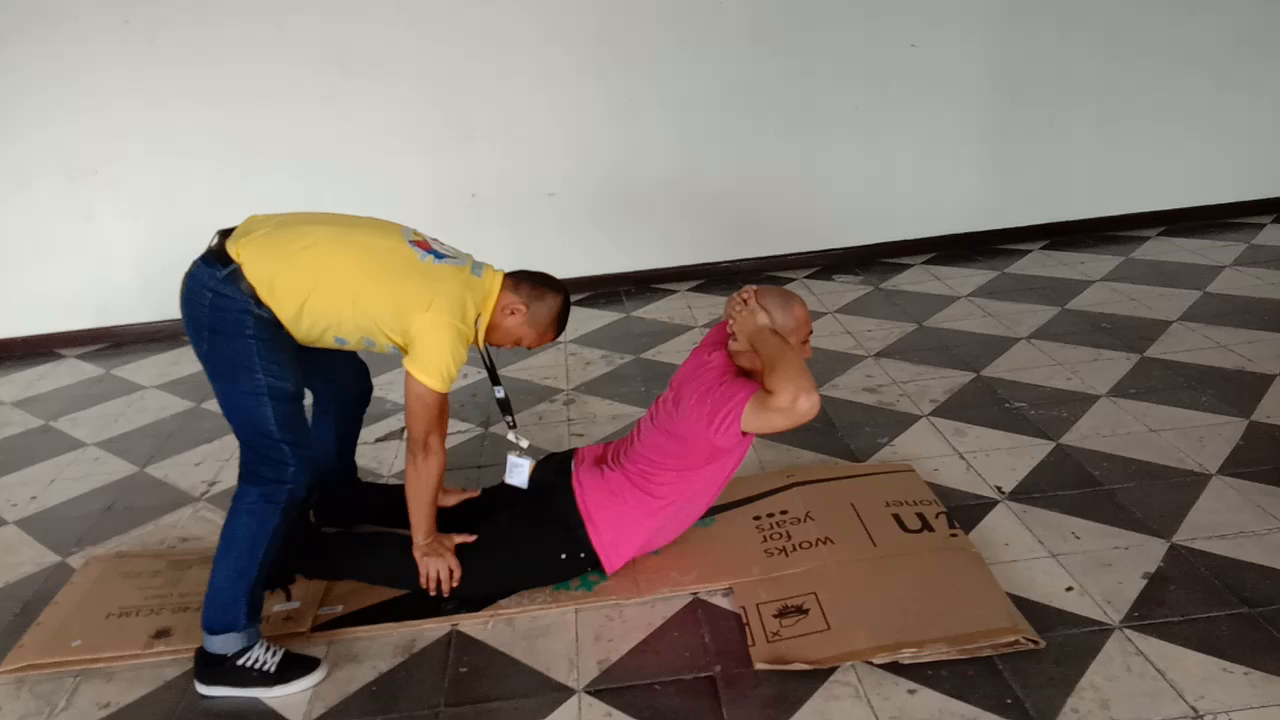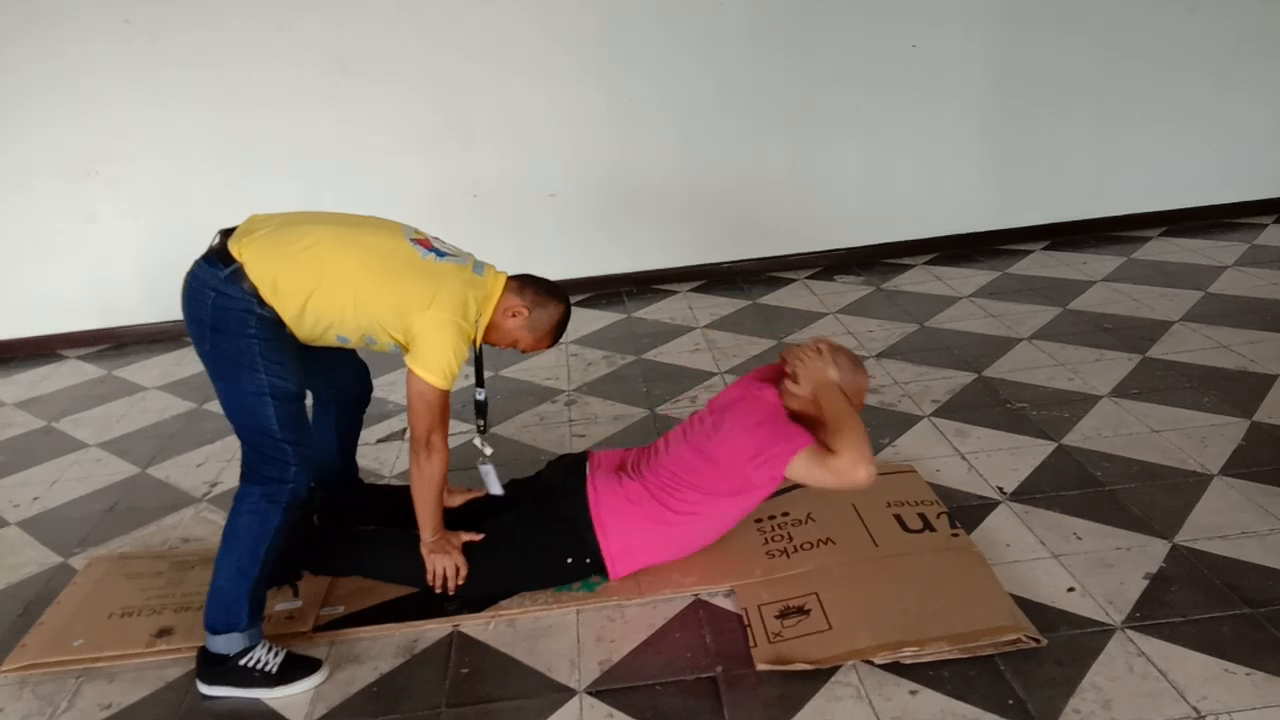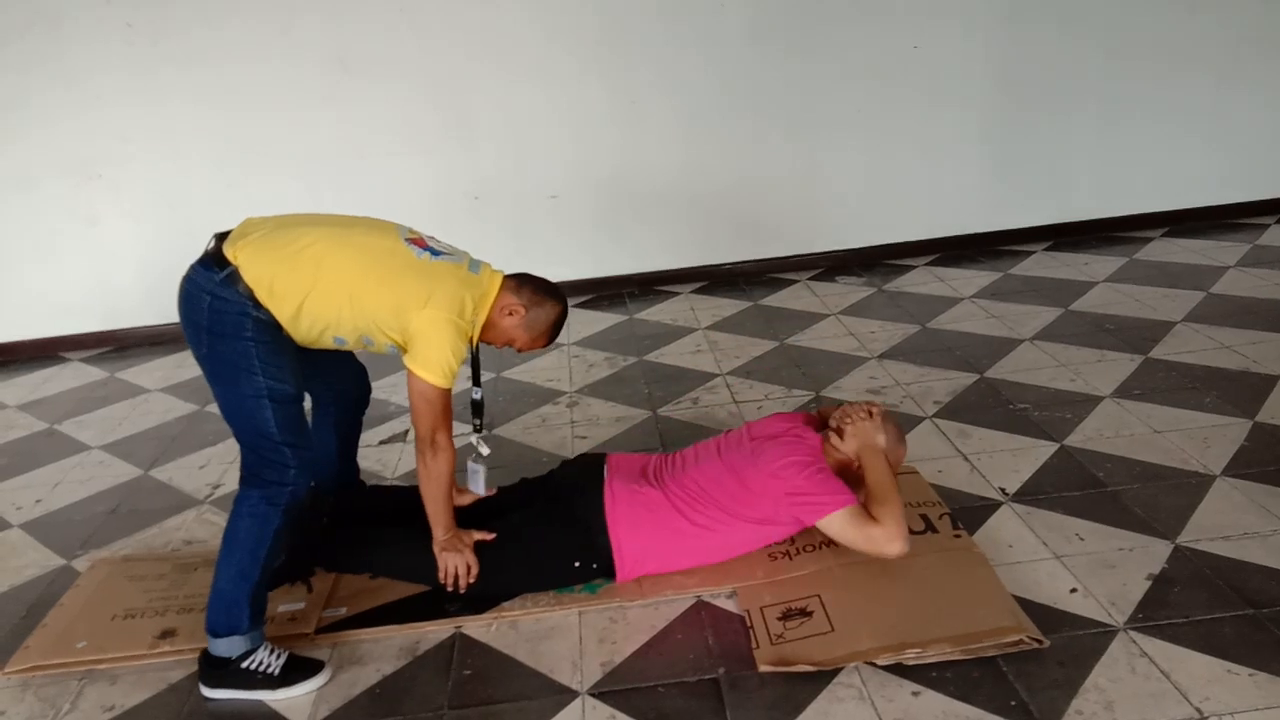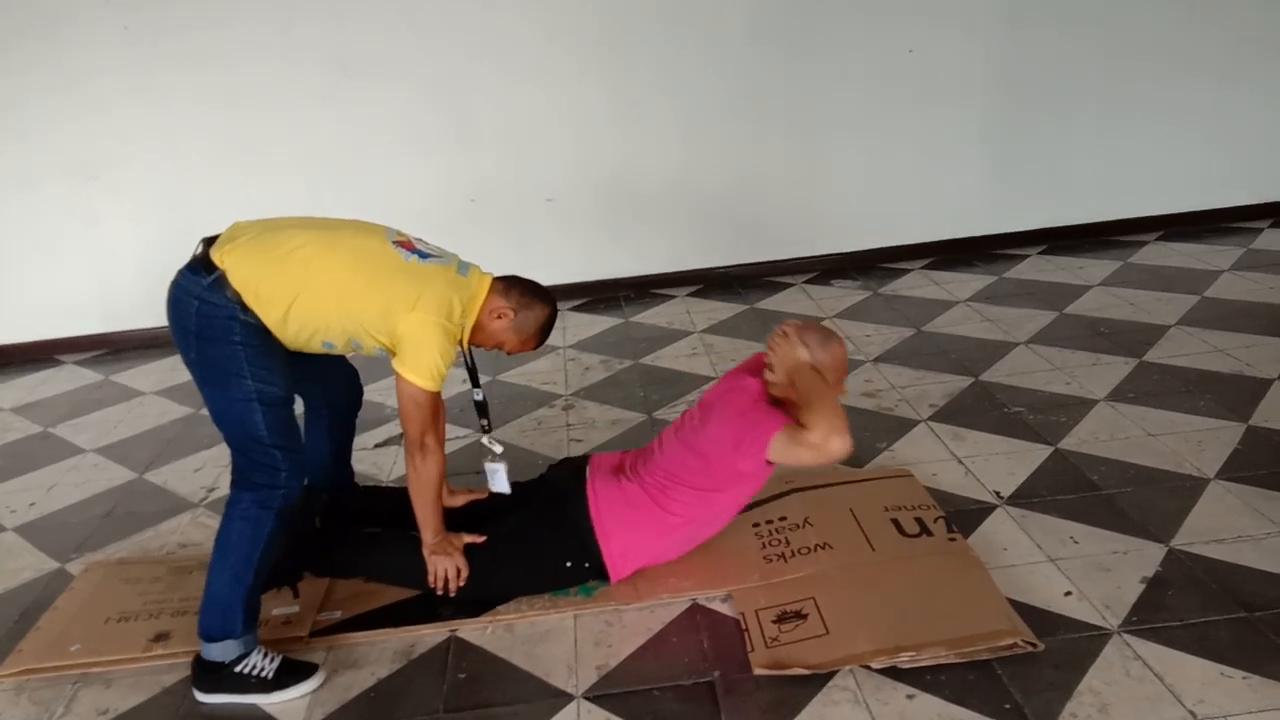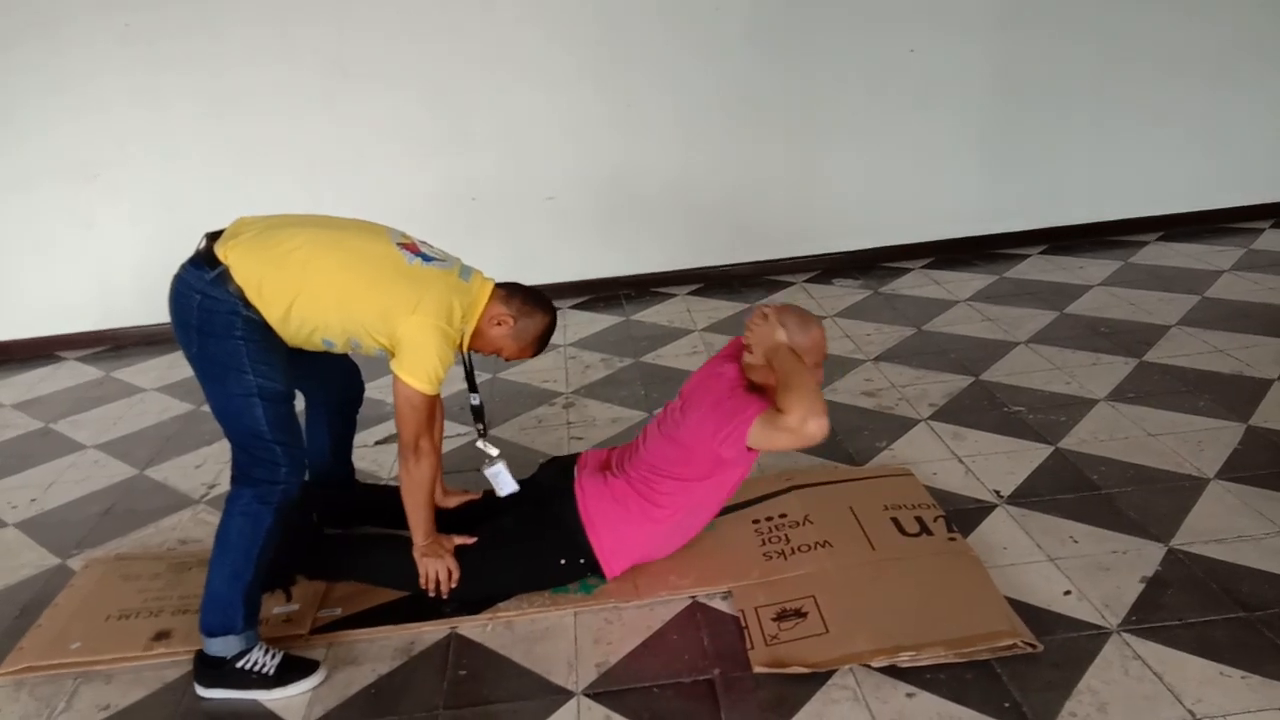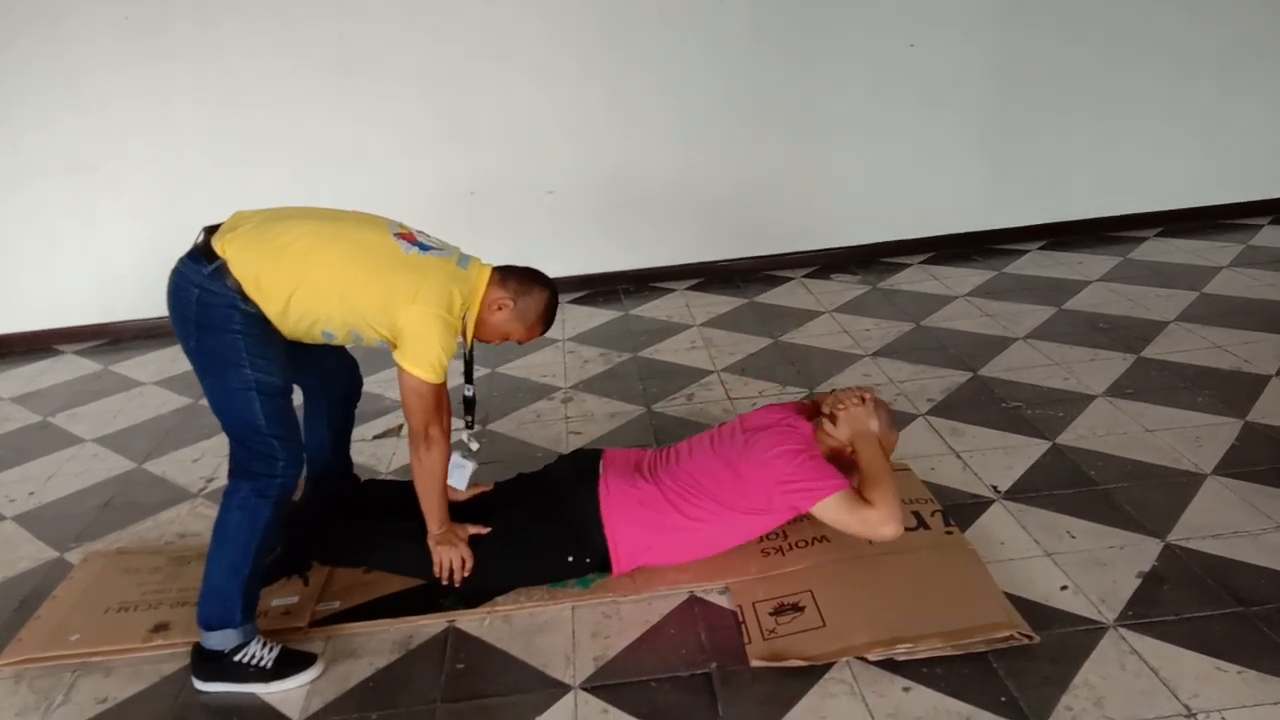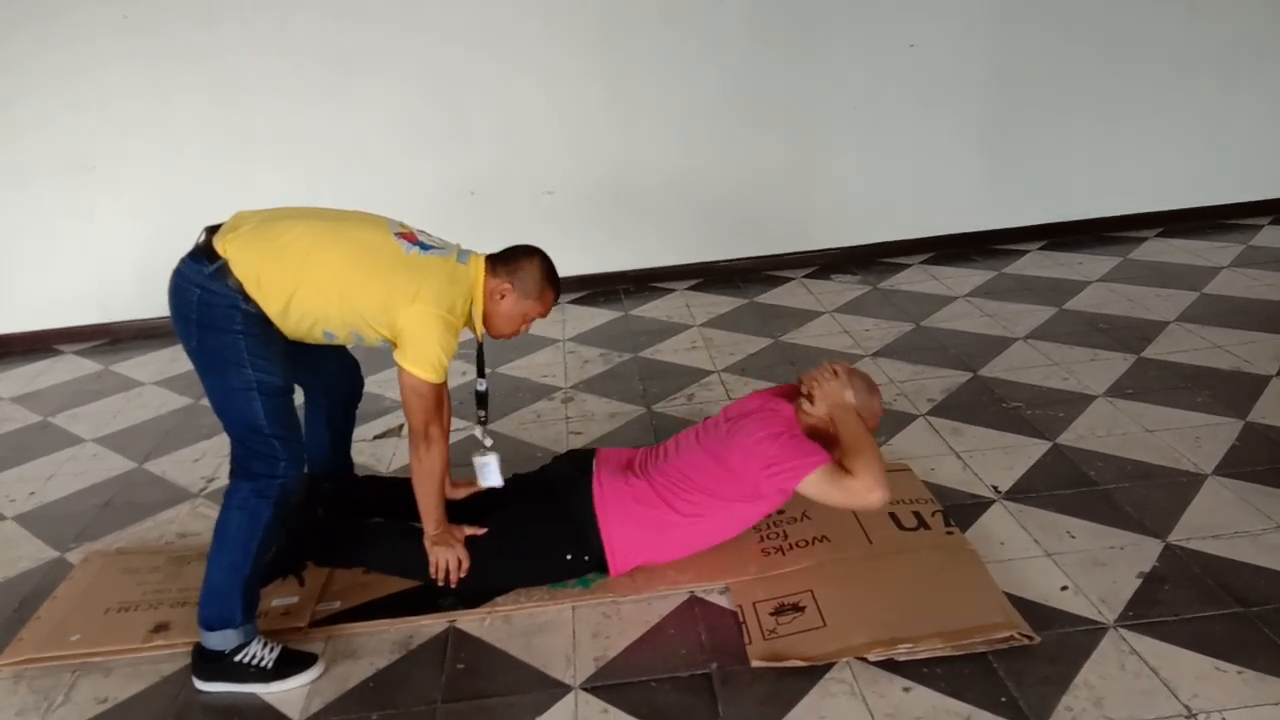
dt=0.3s
person 1, frame 1
left shoulder: (721, 347)
right shoulder: (723, 397)
right elbow: (801, 402)
right wrist: (763, 330)
left hip: (572, 479)
right hip: (577, 532)
left knee: (446, 518)
left ankle: (325, 501)
right ankle: (297, 552)
person 1, frame 2
left shoulder: (765, 385)
right shoulder: (767, 432)
left elbow: (796, 372)
right elbow: (857, 467)
right wrist: (827, 385)
left hip: (584, 483)
right hip: (587, 540)
left knee: (454, 518)
left ankle: (325, 505)
right ankle: (305, 548)
person 1, frame 3
left shoulder: (797, 428)
right shoulder: (804, 475)
right elbow: (888, 539)
right wrist: (869, 454)
left hip: (596, 483)
right hip: (599, 544)
left knee: (467, 524)
left ankle: (331, 509)
right ankle: (311, 547)
person 1, frame 4
left shoulder: (751, 377)
right shoulder: (753, 421)
left elbow: (780, 362)
right elbow: (832, 440)
right wrist: (804, 366)
left hip: (582, 485)
right hip: (583, 540)
left knee: (455, 522)
right knee: (452, 573)
left ankle: (323, 508)
right ankle: (300, 548)
person 1, frame 5
left shoulder: (731, 363)
right shoulder: (733, 406)
left elbow: (752, 345)
right elbow: (811, 424)
right wrist: (783, 350)
left hip: (571, 485)
right hip: (573, 540)
left knee: (447, 520)
right knee: (446, 575)
left ankle: (316, 508)
right ankle: (296, 552)
person 1, frame 6
left shoulder: (791, 416)
right shoulder: (796, 461)
right elbow: (884, 521)
left wrist: (836, 408)
right wrist: (866, 436)
left hip: (594, 477)
right hip: (593, 534)
left knee: (457, 513)
left ankle: (325, 504)
right ankle: (311, 536)
person 1, frame 7
left shoulder: (777, 402)
right shoulder: (783, 444)
left elbow: (814, 391)
right elbow: (870, 490)
left wrist: (833, 396)
right wrist: (846, 411)
left hip: (590, 479)
right hip: (588, 535)
left knee: (457, 514)
left ankle: (327, 501)
right ankle: (309, 539)
person 2, frame 1
left shoulder: (468, 282)
right shoulder: (447, 320)
left elbow: (432, 405)
right elbow: (424, 443)
left wrist: (436, 491)
right wrist: (425, 541)
left hip: (256, 264)
right hip: (230, 301)
left knee: (346, 386)
right knee: (280, 471)
right ankle: (227, 649)
person 2, frame 2
left shoulder: (468, 282)
right shoulder: (448, 318)
left elbow: (432, 404)
right elbow: (428, 441)
left wrist: (438, 490)
right wrist: (433, 538)
left hip: (254, 267)
right hip: (233, 300)
left knee: (345, 386)
right knee: (283, 469)
right ankle: (229, 650)
person 2, frame 3
left shoulder: (465, 279)
right shoulder: (446, 316)
left elbow: (437, 402)
right elbow: (432, 441)
left wrist: (447, 493)
right wrist: (444, 536)
left hip: (252, 269)
right hip: (229, 304)
left knee: (345, 389)
right knee: (282, 471)
right ankle: (230, 652)
person 2, frame 4
left shoulder: (454, 283)
right shoulder: (433, 319)
left elbow: (428, 401)
right elbow: (422, 443)
left wrist: (441, 492)
right wrist: (434, 539)
left hip: (240, 276)
right hip: (218, 308)
left knee: (337, 392)
right knee: (275, 474)
right ankle: (224, 656)
person 2, frame 5
left shoulder: (457, 287)
right shoulder: (433, 323)
left elbow: (428, 402)
right elbow: (416, 446)
left wrist: (436, 491)
right wrist: (425, 543)
left hip: (247, 269)
right hip: (219, 303)
left knee: (338, 388)
right knee: (275, 469)
right ankle: (226, 651)
person 2, frame 6
left shoulder: (454, 275)
right shoulder: (434, 312)
left elbow: (434, 394)
right elbow: (426, 433)
left wrist: (443, 485)
right wrist: (439, 530)
left hip: (242, 263)
right hip: (217, 296)
left knee: (336, 382)
right knee: (272, 464)
right ankle: (223, 645)
person 2, frame 7
left shoulder: (453, 271)
right shoulder: (435, 308)
left elbow: (433, 393)
right elbow: (425, 433)
left wrist: (441, 485)
right wrist: (435, 530)
left hip: (246, 264)
right hip: (218, 296)
left knee: (337, 383)
right knee: (273, 464)
right ankle: (224, 645)
